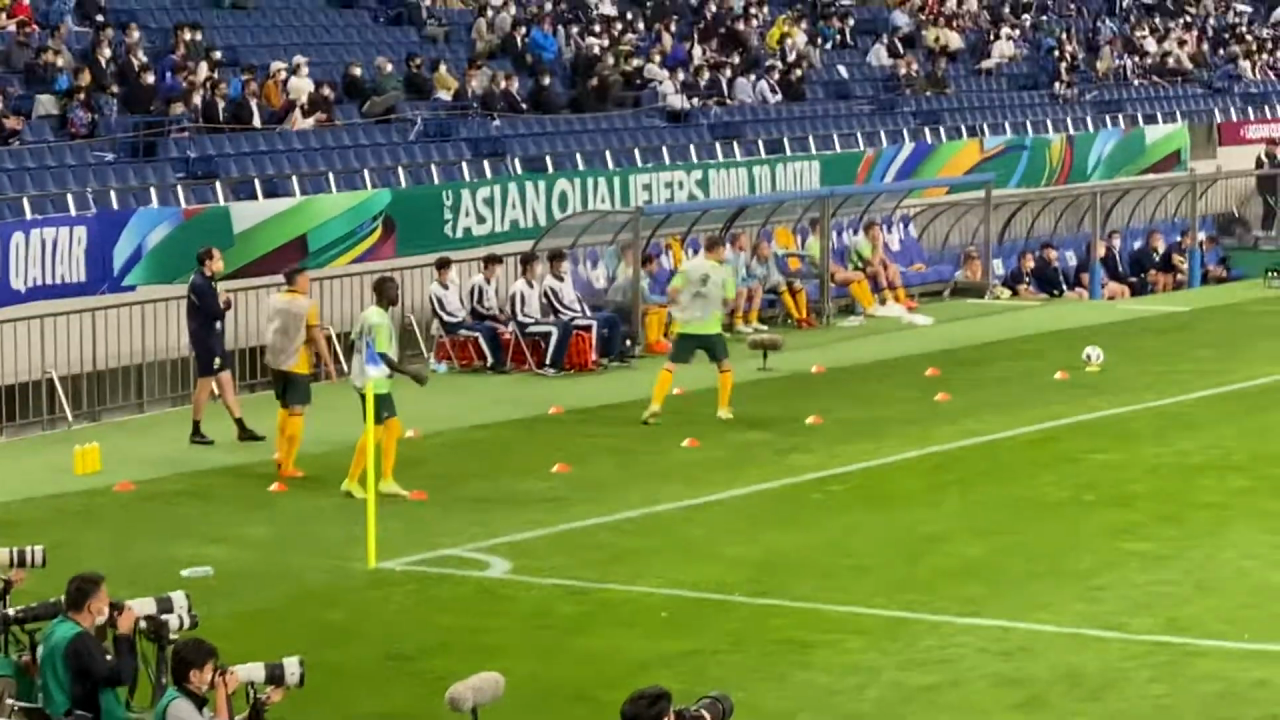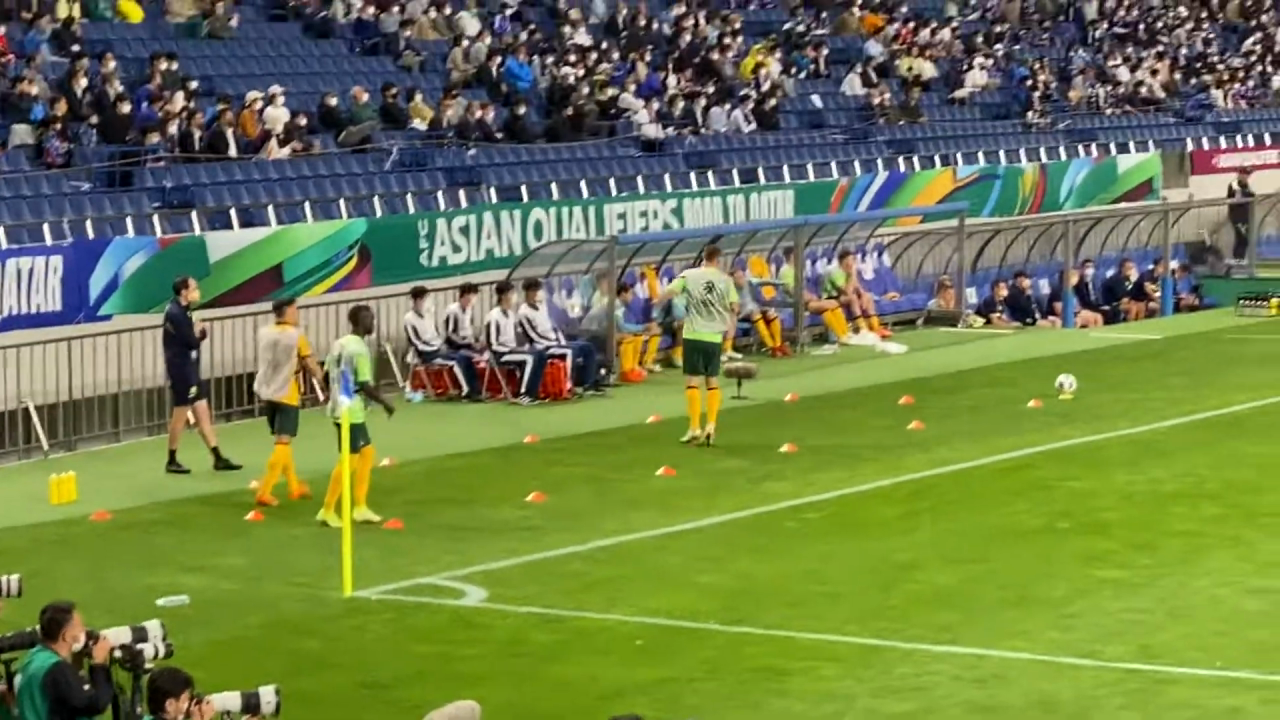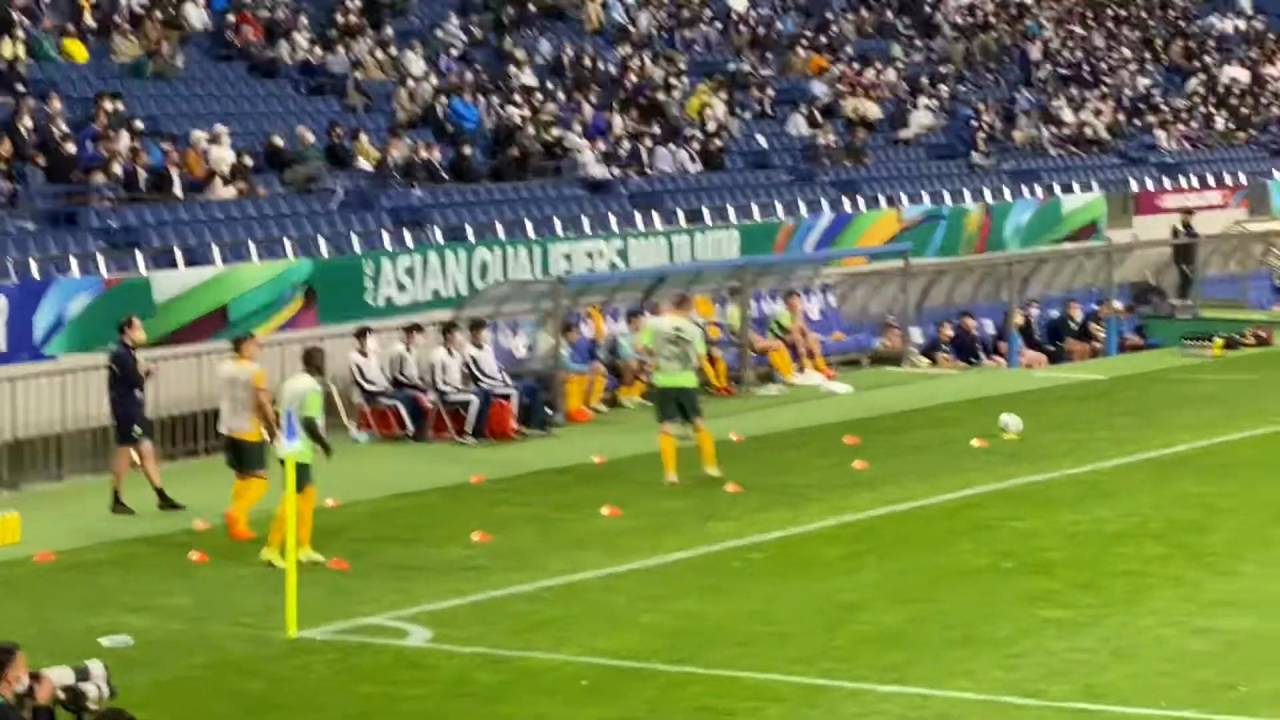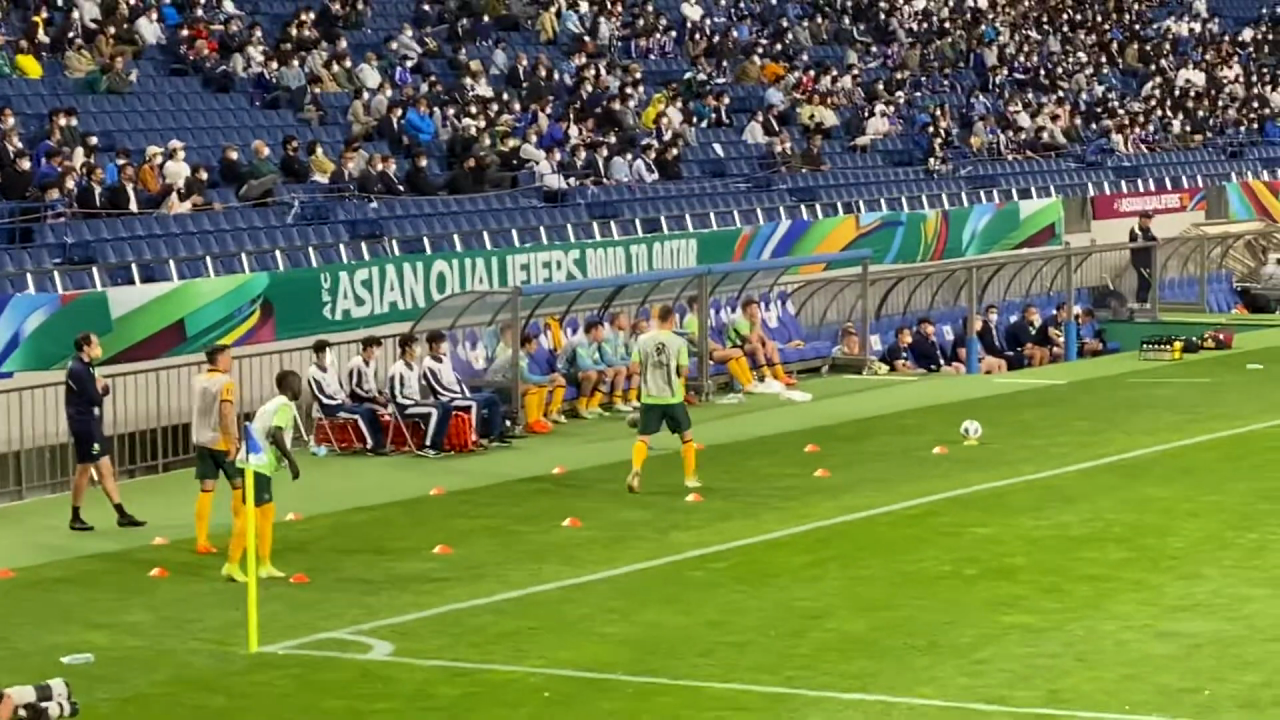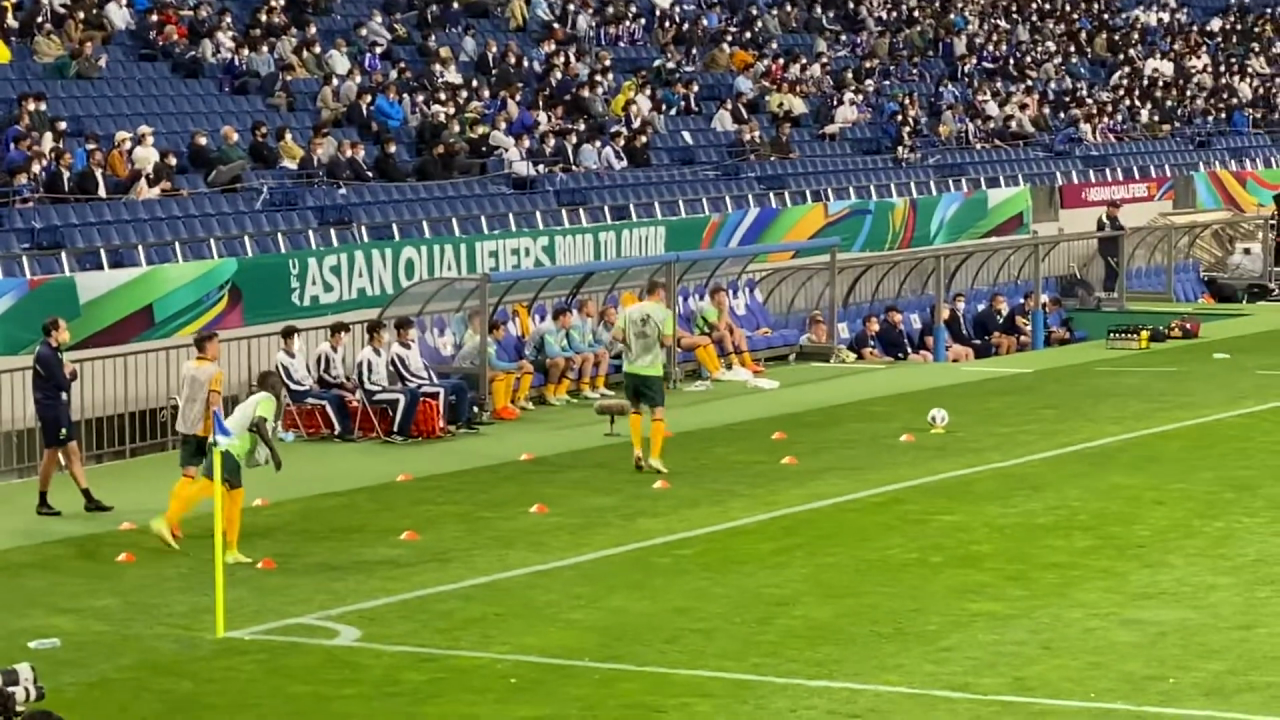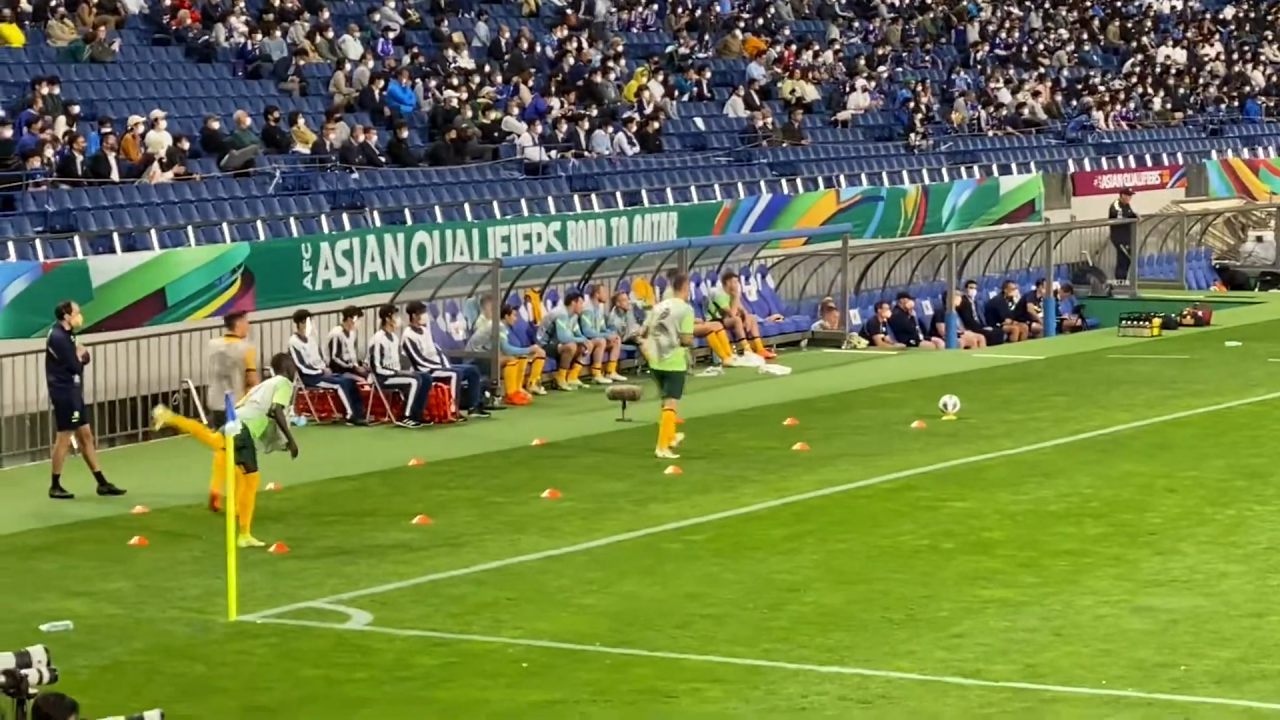
dt=0.2s
person 1, frame 1
left shoulder: (274, 300)
right shoulder: (307, 305)
right elbow: (317, 337)
right wrist: (329, 365)
left hip: (276, 363)
right hip: (297, 366)
left knee: (284, 410)
right knee: (295, 414)
left ankle: (282, 457)
right ankle: (288, 466)
person 1, frame 2
left shoulder: (264, 333)
right shoulder: (297, 336)
right elbow: (311, 367)
left hip: (267, 394)
right hip: (288, 396)
left knee: (282, 441)
right knee: (283, 444)
left ankle: (294, 486)
right ankle: (265, 491)
person 1, frame 3
left shoulder: (224, 369)
right shoulder: (254, 370)
right elbow: (263, 401)
right wrist: (274, 426)
left hip: (229, 430)
right hip: (249, 432)
left knee: (242, 477)
right knee: (259, 479)
left ankle: (240, 526)
right ankle: (234, 513)
person 1, frame 4
left shoulder: (199, 380)
right shoulder: (225, 382)
right elbow: (226, 413)
right wrist: (233, 443)
left hip: (202, 442)
right hip: (221, 444)
left knee: (206, 491)
right knee: (239, 487)
left ankle: (202, 542)
right ankle: (239, 534)
person 1, frame 5
left shoulder: (186, 367)
right shoulder: (214, 372)
right elbow: (214, 404)
right wrist: (213, 433)
left hip: (186, 429)
right hip: (206, 431)
left knee: (188, 477)
left ankle: (171, 521)
person 1, frame 6
left shoulder: (214, 345)
right shoulder: (246, 348)
left elbow: (214, 372)
right elbow: (253, 381)
left hip: (217, 404)
left ankle: (215, 489)
person 2, frame 1
left shoulder: (367, 315)
right shoulder: (380, 321)
left elbow: (355, 345)
right elbow: (383, 357)
left wrist: (359, 368)
right wrist: (412, 374)
left hip: (377, 383)
right hip: (374, 384)
left knee: (393, 427)
right knee: (374, 432)
left ankle: (386, 481)
right ankle: (351, 481)
person 2, frame 2
left shoulder: (339, 344)
right shoulder: (360, 350)
left elbow: (327, 375)
right elbow: (364, 385)
left wrist: (334, 397)
right wrist: (385, 403)
left hip: (342, 408)
right hip: (351, 413)
left knee: (367, 454)
right knee: (349, 461)
left ankle: (360, 507)
right ankle: (327, 511)
person 2, frame 3
left shoulder: (291, 384)
right shoulder: (313, 388)
left elbow: (281, 414)
right elbow: (310, 422)
right wrist: (325, 444)
left hip: (292, 449)
right hip: (299, 451)
left knee: (309, 494)
right knee: (292, 500)
left ankle: (304, 548)
right ankle: (271, 550)
person 2, frame 4
left shoulder: (270, 405)
right shoulder: (286, 405)
right elbow: (276, 433)
right wrist: (292, 462)
left hip: (252, 462)
right hip: (257, 465)
left knee: (267, 511)
right knee: (252, 515)
left ankle: (264, 565)
right ankle: (232, 564)
person 2, frame 5
left shoulder: (251, 402)
right shoulder: (267, 399)
right elbow: (259, 425)
right wrist: (274, 452)
left hip: (229, 448)
right hip: (226, 447)
left knee: (236, 497)
right knee: (206, 484)
left ankle: (231, 551)
person 2, frame 6
left shoulder: (263, 384)
right shoulder: (285, 384)
left elbow: (237, 406)
right elbow: (277, 411)
right wrist: (290, 439)
left hip: (245, 430)
right hip: (244, 427)
left knee: (251, 480)
right knee: (212, 440)
left ankle: (244, 535)
right ankle: (169, 417)
person 3, frame 1
left shoulder: (207, 281)
right shoulder: (200, 284)
left elbow: (222, 305)
right elbow: (216, 313)
left wrist: (222, 302)
right wrist: (222, 304)
left hip: (215, 339)
right hip: (206, 340)
left knee: (226, 383)
right knee: (205, 385)
left ankle: (242, 429)
right ankle: (196, 432)
person 3, frame 2
left shoulder: (183, 310)
right shoulder: (175, 313)
left elbow: (200, 334)
right elbow: (192, 342)
left wrist: (198, 331)
right wrist: (196, 332)
left hip: (190, 368)
right hip: (181, 369)
left knee: (202, 412)
right knee: (181, 414)
left ankle: (218, 458)
right ankle: (171, 461)
person 3, frame 3
left shoulder: (128, 350)
right shoulder: (120, 353)
left elbow: (141, 374)
right elbow: (137, 381)
left wrist: (142, 371)
right wrist: (141, 372)
left hip: (135, 407)
right hip: (126, 409)
left knee: (147, 452)
right knee: (124, 453)
left ankle: (162, 497)
right ankle: (116, 500)
person 3, frame 4
left shoulder: (85, 367)
right shoulder: (77, 369)
left elbow: (103, 390)
right elbow: (95, 398)
left wrist: (100, 387)
right wrist: (99, 389)
left hip: (93, 424)
right hip: (84, 426)
left knee: (106, 469)
right knee: (84, 471)
left ankle: (122, 515)
right ankle: (75, 518)
person 3, frame 5
left shoulder: (54, 352)
right shoulder: (45, 354)
left elbow: (71, 375)
right elbow: (63, 384)
left wrist: (67, 372)
right wrist: (66, 374)
left hip: (60, 409)
right hip: (51, 410)
left knee: (73, 453)
right knee: (52, 456)
left ankle: (89, 500)
right ankle: (42, 503)
person 3, frame 6
left shoulder: (66, 334)
right shoulder: (58, 337)
left elbow: (84, 358)
right elbow: (75, 367)
left wrist: (81, 355)
right wrist: (79, 357)
left hip: (73, 392)
right hip: (64, 393)
left knee: (86, 436)
right knee: (64, 439)
left ankle: (101, 483)
right ankle: (55, 486)
person 4, frame 1
left shoulder: (687, 267)
right shoulder: (724, 273)
left elbow: (672, 293)
right elbow: (730, 301)
left wrist: (678, 306)
left hip: (687, 327)
right hip: (711, 329)
left knee: (669, 367)
right knee: (724, 366)
left ankle: (655, 406)
right ankle: (723, 409)
person 4, frame 2
left shoulder: (689, 275)
right shoulder: (725, 280)
left elbow: (665, 295)
right elbow: (735, 308)
left hip: (692, 336)
right hip: (714, 337)
left knee: (692, 381)
right knee: (713, 383)
left ankle: (694, 429)
right ankle: (710, 426)
person 4, frame 3
left shoulder: (655, 323)
right shoulder: (694, 330)
left elbow: (642, 347)
right elbow: (698, 359)
left hip: (663, 383)
right hip: (686, 383)
left knee: (667, 428)
right knee: (698, 424)
left ankle: (670, 473)
right ankle: (710, 465)
person 4, frame 4
left shoulder: (642, 340)
right shoulder: (679, 342)
left elbow: (633, 368)
right elbow: (684, 371)
left hip: (649, 398)
right hip: (673, 398)
left knee: (643, 439)
right knee: (686, 436)
left ankle: (636, 470)
right ankle: (690, 478)
person 4, frame 5
left shoulder: (629, 310)
right shoulder: (665, 313)
left elbow: (616, 335)
right elbow: (667, 341)
left hip: (631, 368)
right hip: (652, 370)
left knee: (636, 409)
right knee: (657, 413)
left ankle: (637, 450)
right ankle: (655, 458)
person 4, frame 6
left shoulder: (658, 307)
right shoulder: (685, 309)
left elbow: (645, 332)
right elbow: (686, 339)
right wrist: (690, 342)
left hip: (657, 363)
right hip: (674, 364)
left knee: (668, 401)
right knee: (671, 405)
left ankle: (670, 438)
right ankle: (663, 447)
